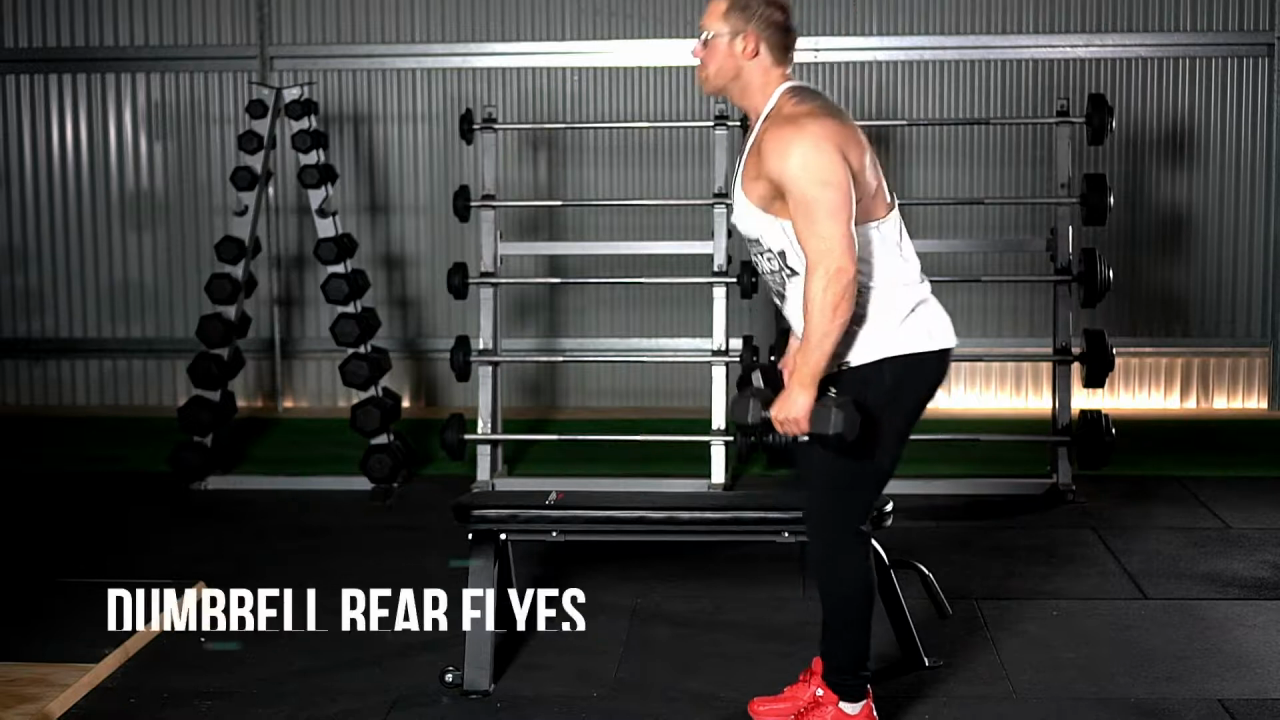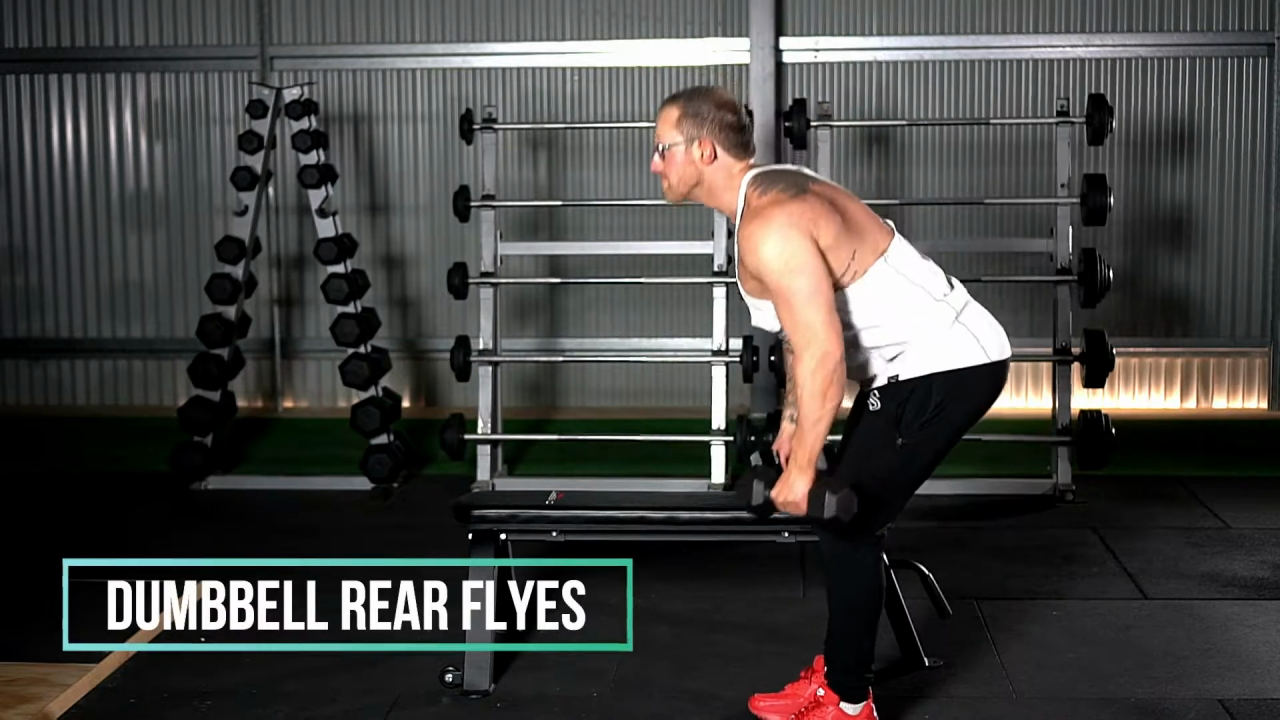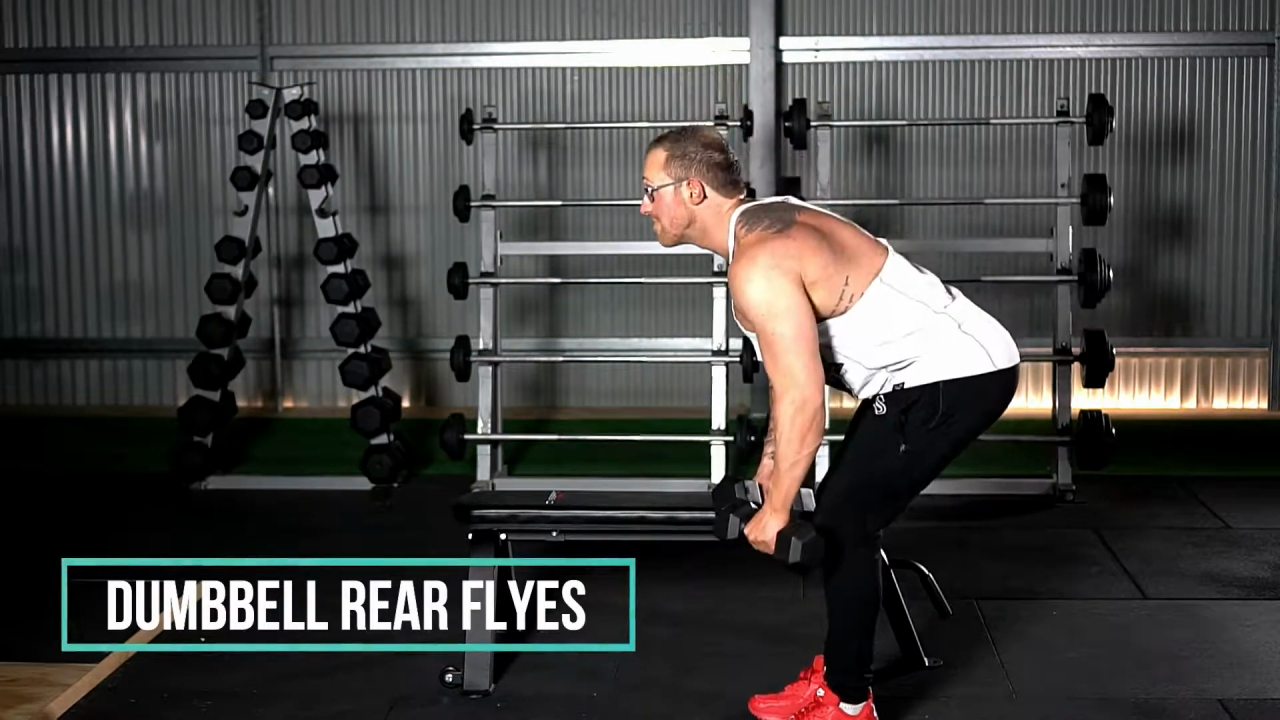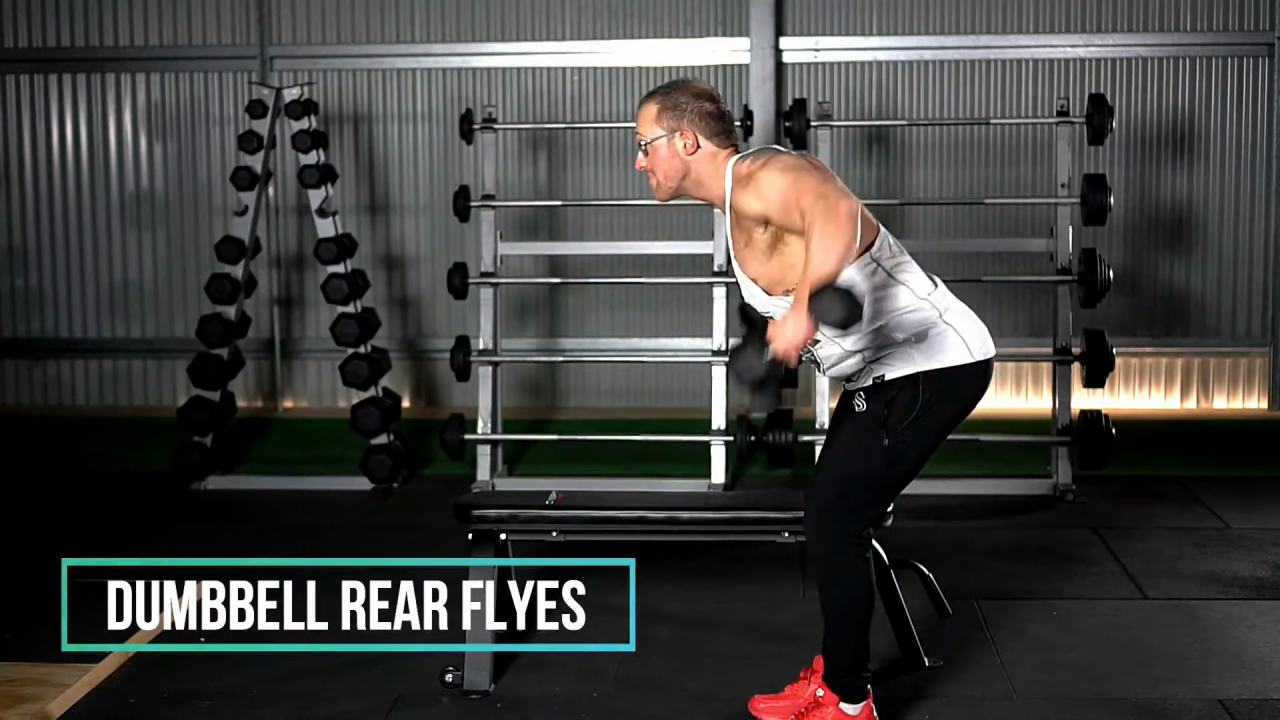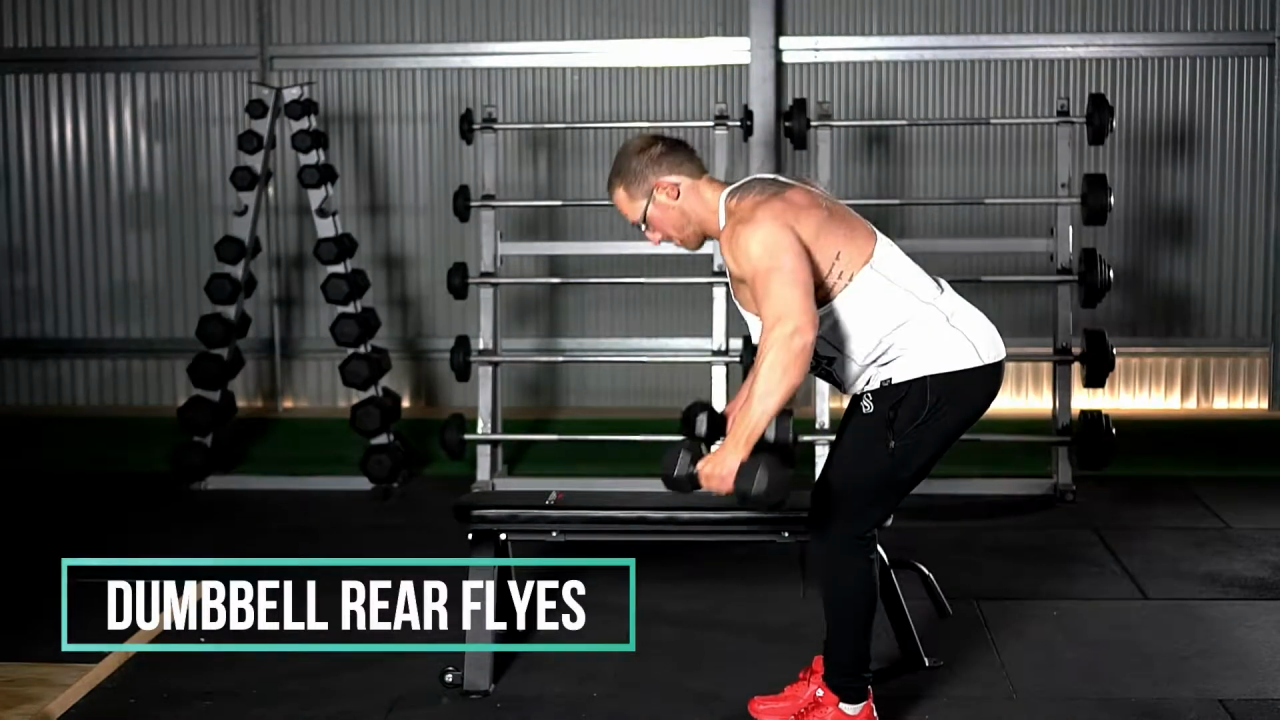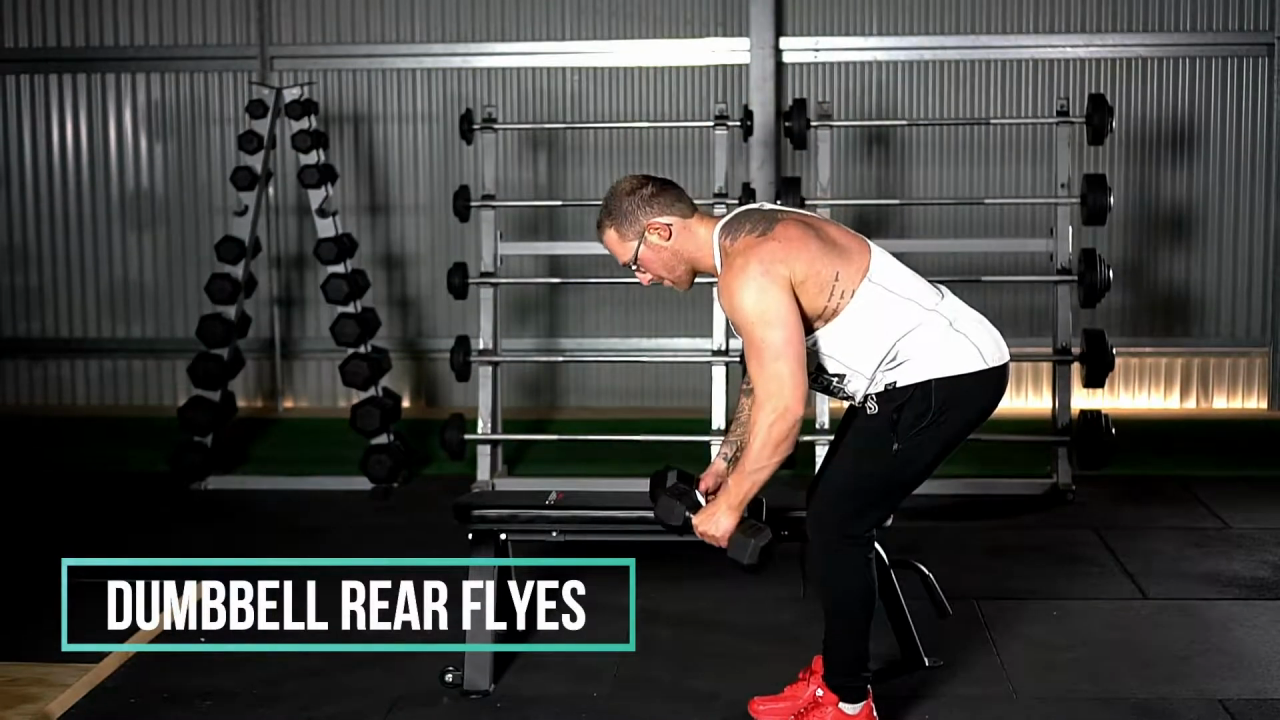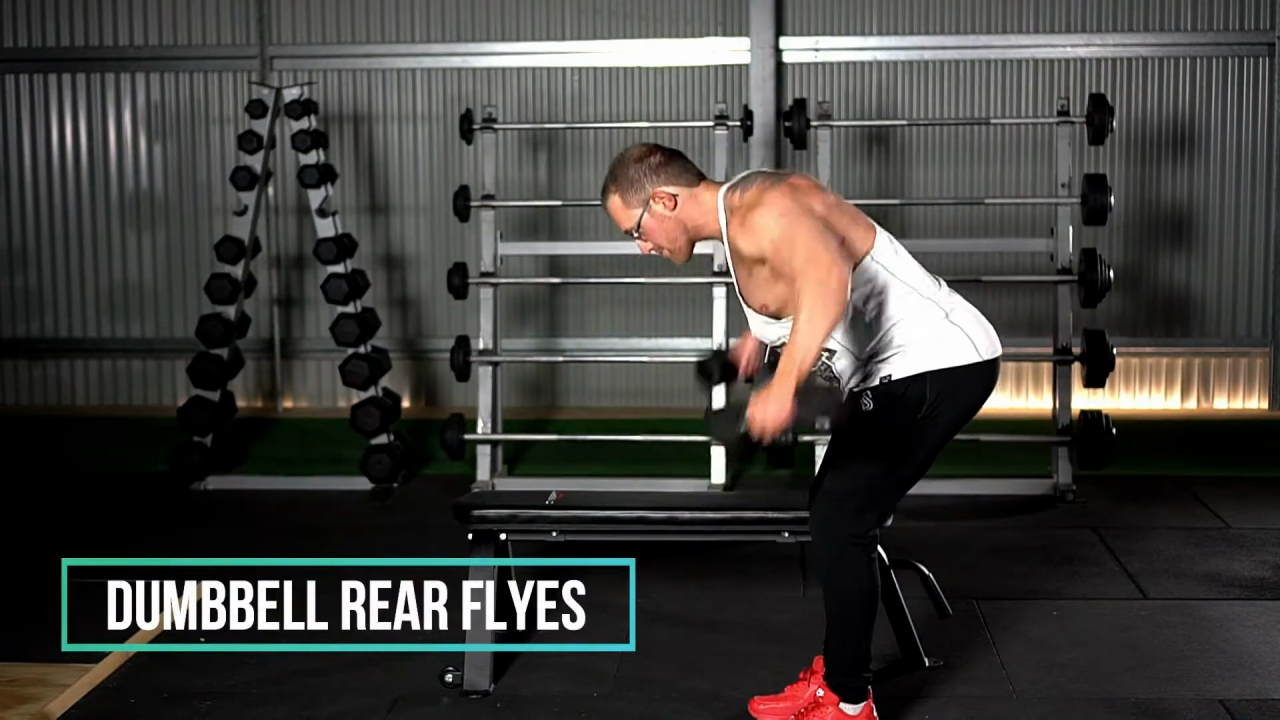
dt=0.7s
person 1, frame 1
left shoulder: (795, 133)
right shoulder: (786, 123)
left elbow: (836, 269)
left wrist: (802, 385)
right wrist: (799, 353)
left hip: (886, 356)
right hip: (873, 352)
left knee: (834, 525)
right knee: (830, 518)
person 1, frame 2
left shoulder: (769, 225)
right shoulder: (772, 197)
left elbow: (822, 355)
right elbow: (809, 334)
left wrist: (802, 468)
right wrist: (792, 422)
left hip: (947, 367)
right hip: (937, 356)
left knee: (848, 520)
right knee: (847, 513)
person 1, frame 3
left shoulder: (758, 264)
right shoulder: (765, 227)
left elbow: (802, 397)
right elbow: (796, 371)
left wrist: (775, 509)
right wrist: (771, 462)
left hip: (955, 375)
right hip: (944, 364)
left knee: (843, 524)
right knee: (841, 512)
person 1, frame 4
left shoulder: (756, 182)
right shoulder: (747, 189)
left elbow: (838, 211)
left wrist: (801, 305)
right wrist: (796, 307)
left hip: (929, 364)
right hip: (905, 361)
left knee: (834, 522)
right knee: (832, 514)
person 1, frame 5
left shoulder: (750, 226)
right shoulder: (756, 208)
left elbow: (794, 335)
right elbow: (789, 322)
left wrist: (734, 449)
right wrist: (745, 400)
left hip: (938, 370)
right hip: (929, 362)
left knee: (838, 525)
right knee: (835, 518)
person 1, frame 6
left shoulder: (749, 271)
right shoulder: (749, 236)
left elbow: (785, 406)
right elbow: (766, 373)
left wrist: (731, 504)
right wrist: (727, 459)
left hip: (946, 374)
right hip: (936, 364)
left knee: (835, 524)
right knee: (834, 516)
right ankle: (837, 676)
person 1, frame 7
left shoulder: (755, 213)
right shoulder: (744, 209)
left elbow: (828, 279)
left wrist: (783, 386)
right wrist: (757, 338)
left hip: (937, 365)
right hip: (914, 362)
left knee: (840, 521)
right knee: (835, 513)
